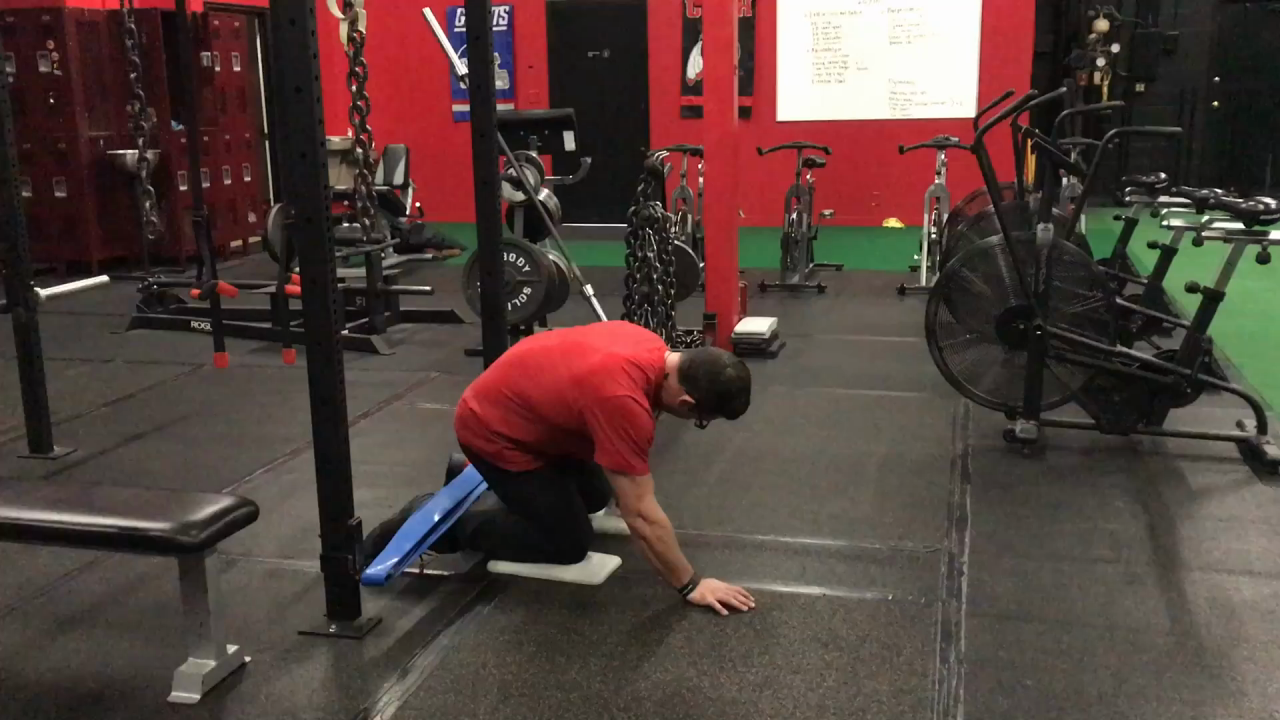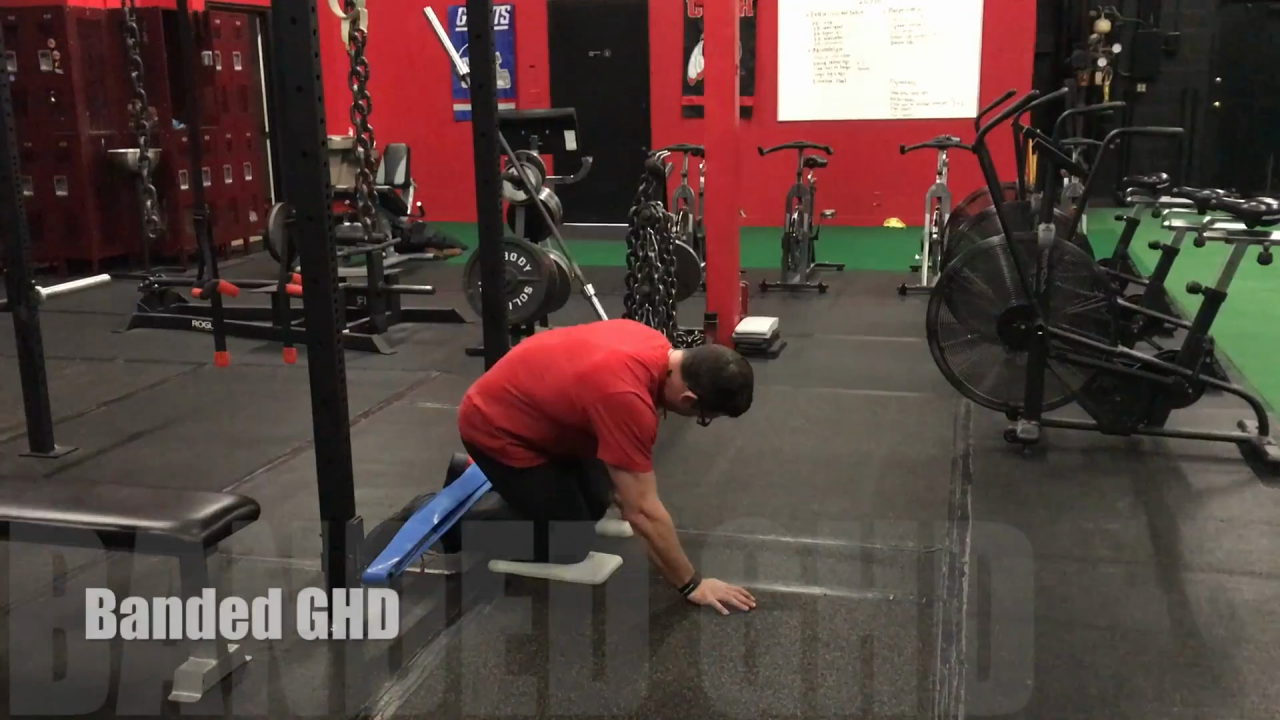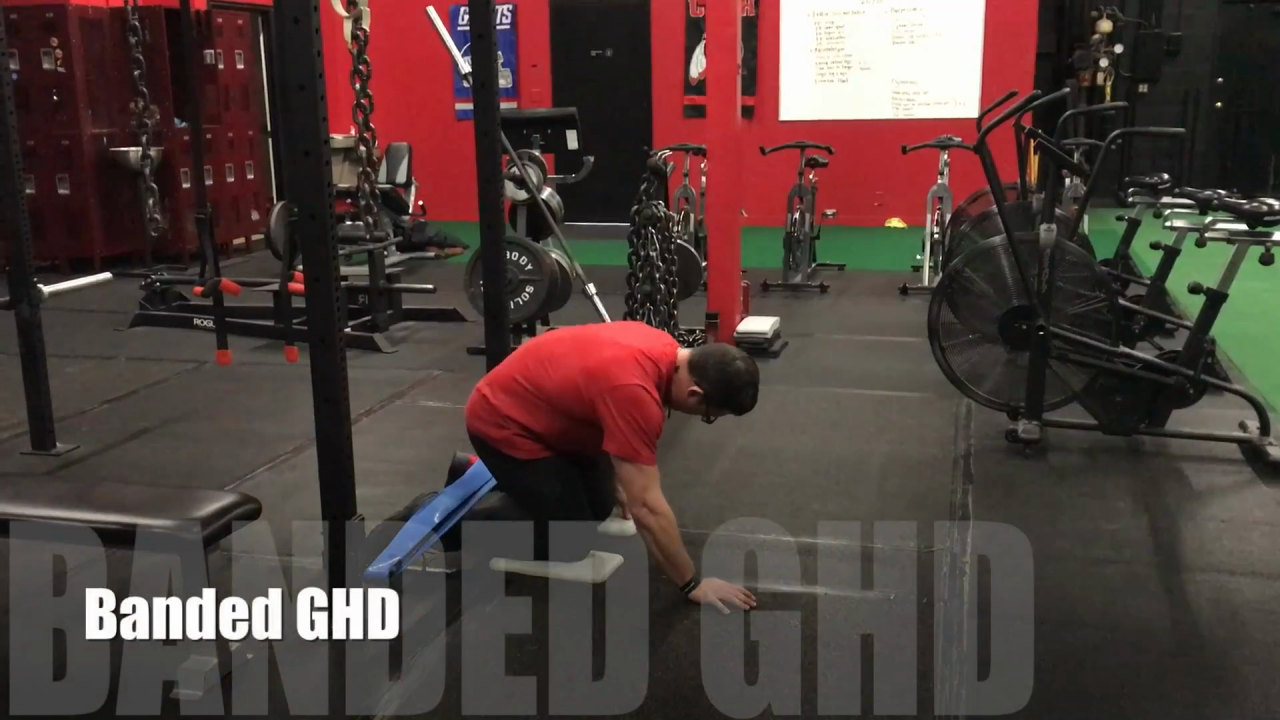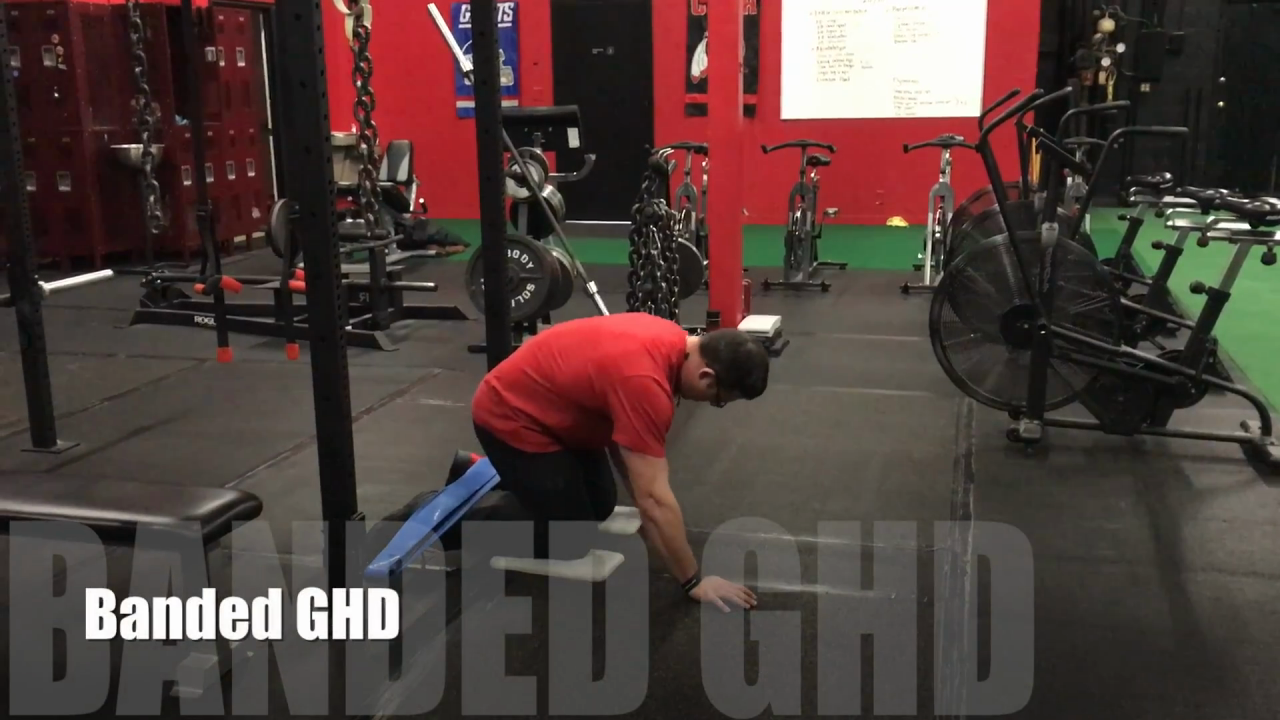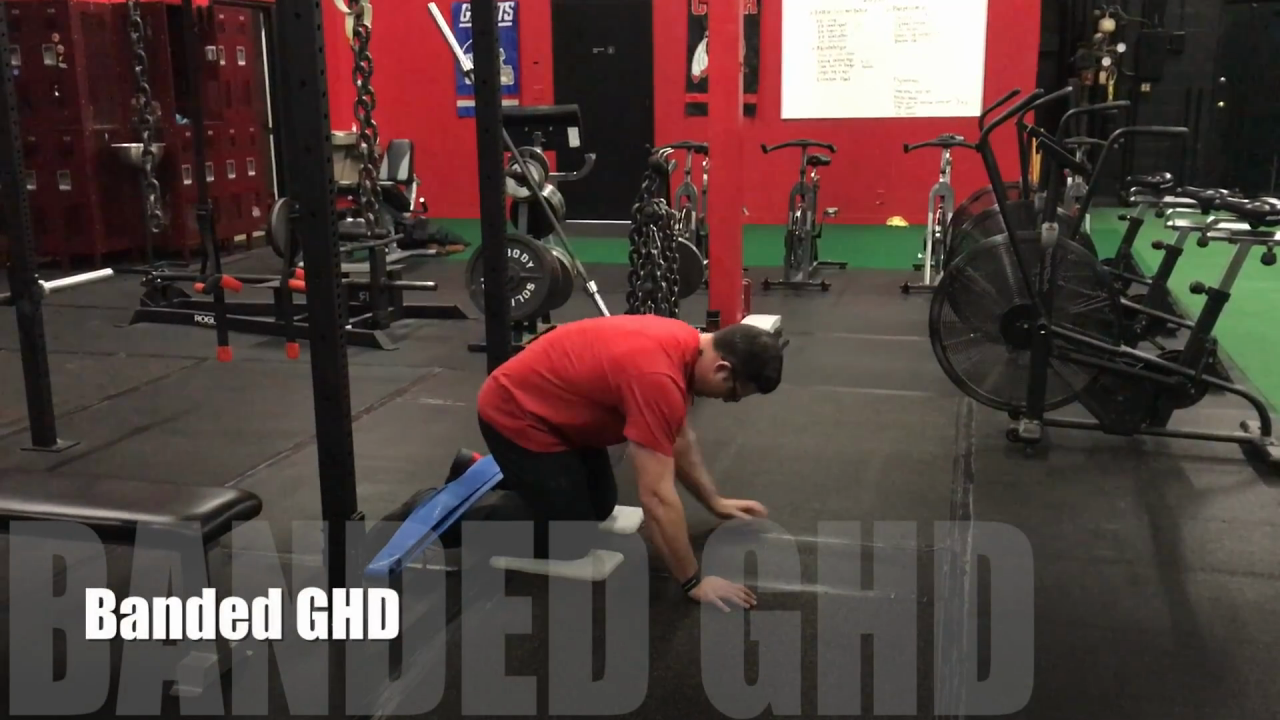
dt=0.2s
person 1, frame 1
left shoulder: (648, 347)
right shoulder: (623, 400)
right elbow: (640, 513)
right wrist: (690, 584)
left hip: (513, 405)
right hip: (493, 431)
left knee: (598, 496)
right knee: (568, 545)
left ankle: (482, 481)
right ankle: (457, 527)
person 1, frame 2
left shoulder: (657, 349)
right shoulder: (626, 396)
right elbow: (642, 511)
left wrist: (615, 484)
right wrist: (693, 585)
left hip: (532, 409)
right hip: (496, 428)
left knee: (596, 506)
right knee: (568, 545)
person 1, frame 3
left shoulder: (663, 350)
right shoulder: (634, 390)
right elbow: (646, 506)
left wrist: (617, 487)
right wrist: (693, 584)
left hip: (540, 411)
right hip: (503, 424)
left knee: (600, 508)
person 1, frame 4
left shoulder: (673, 343)
right shoulder: (645, 380)
right elbow: (653, 498)
left wrist: (635, 486)
right wrist: (694, 582)
left hip: (547, 405)
right hip: (511, 417)
left knee: (601, 507)
person 1, frame 5
left shoulder: (688, 347)
right shoulder: (660, 380)
left elbow: (680, 438)
right elbow: (658, 495)
left wrist: (715, 501)
right wrist: (695, 582)
left hip: (553, 405)
right hip: (516, 415)
left knee: (600, 508)
